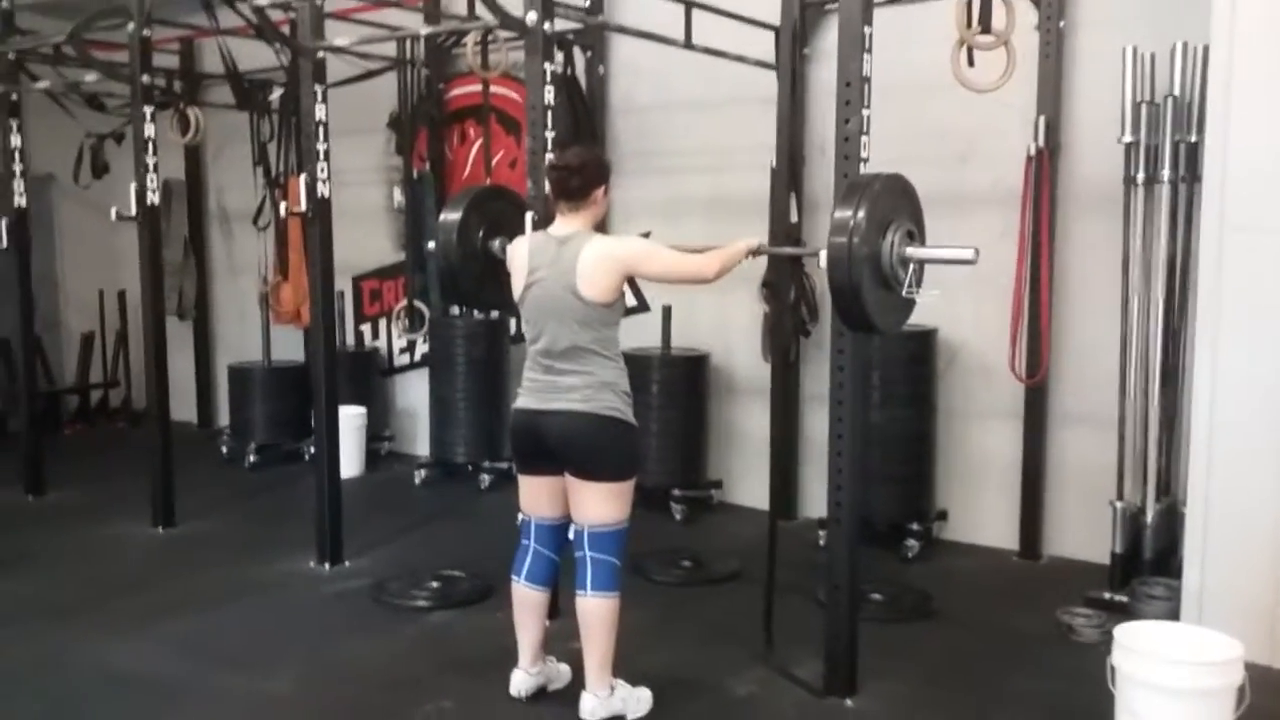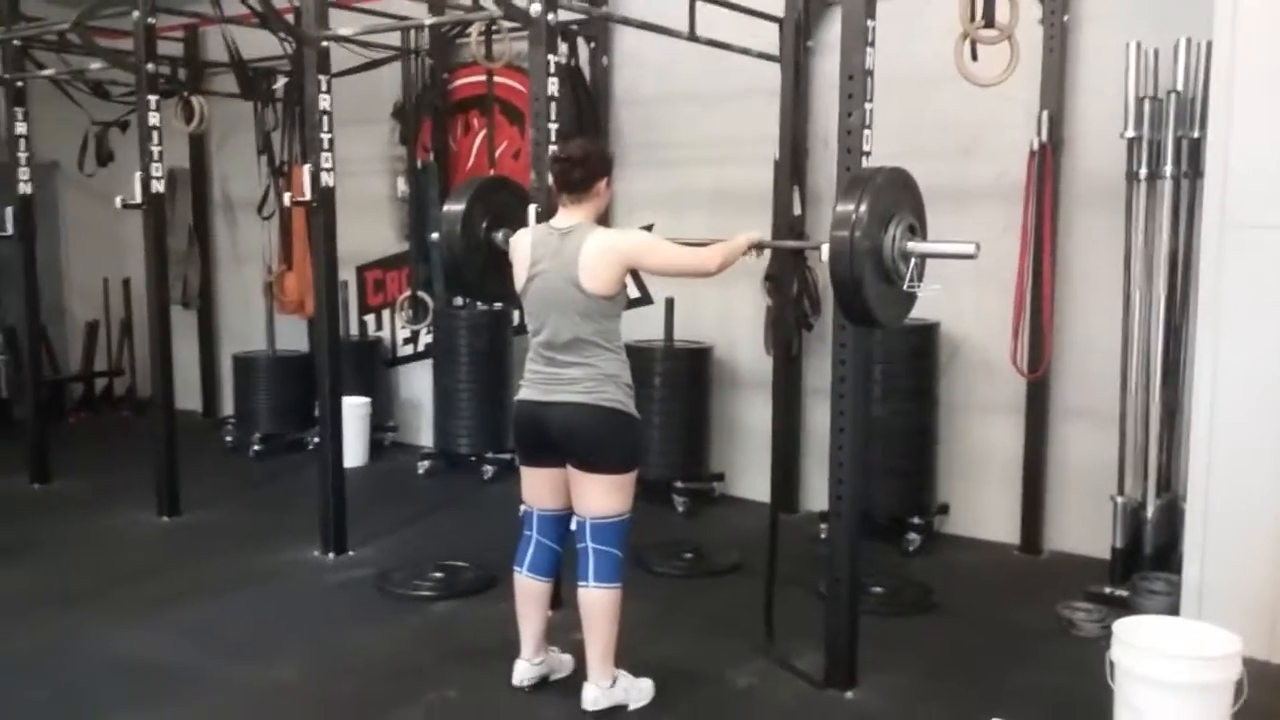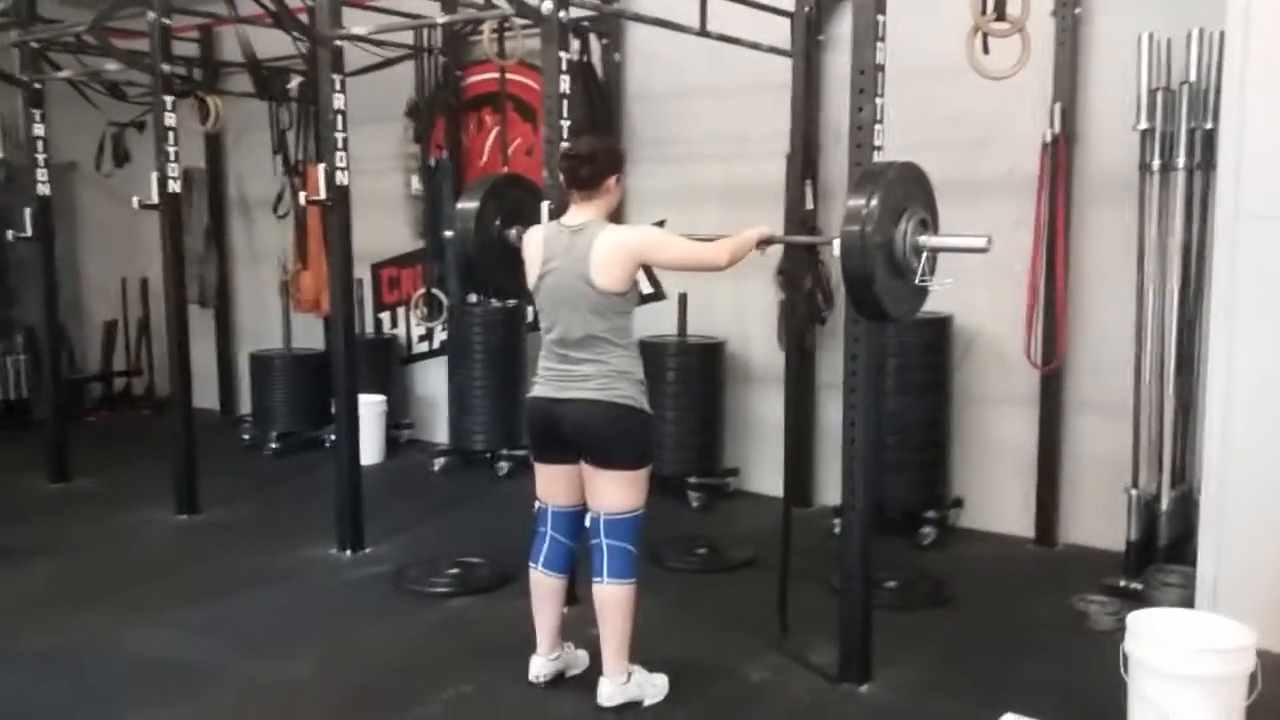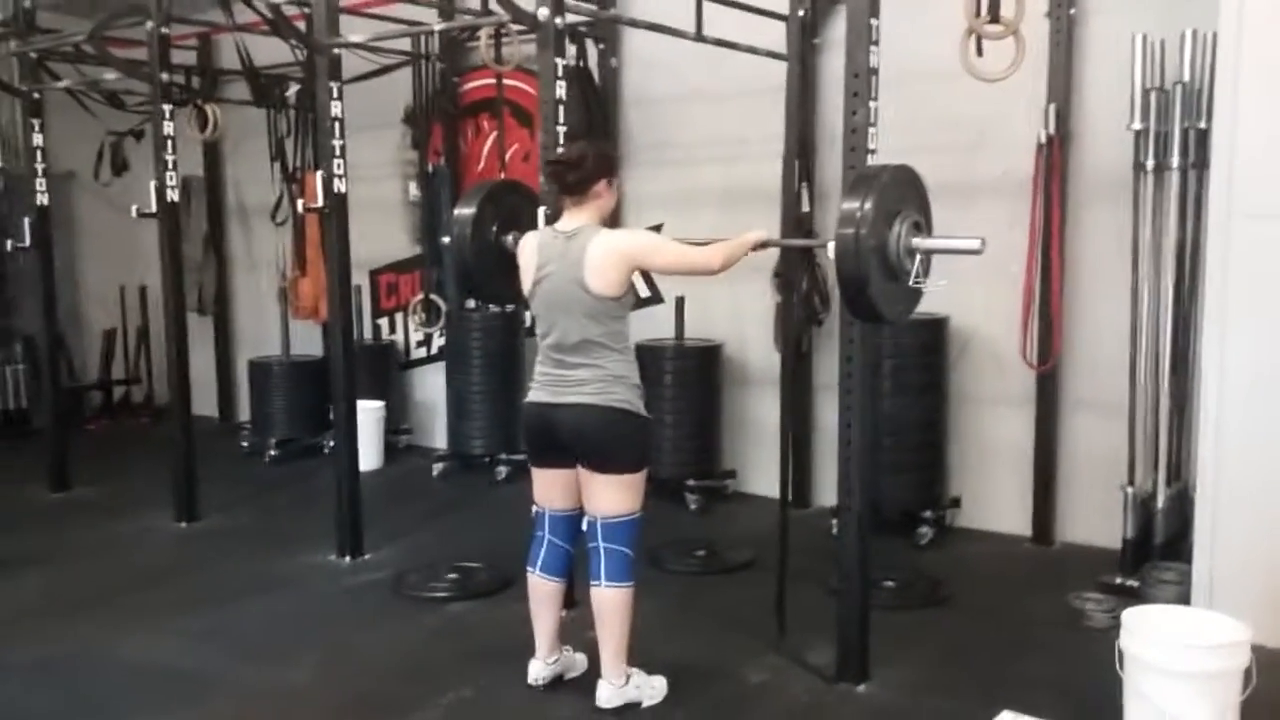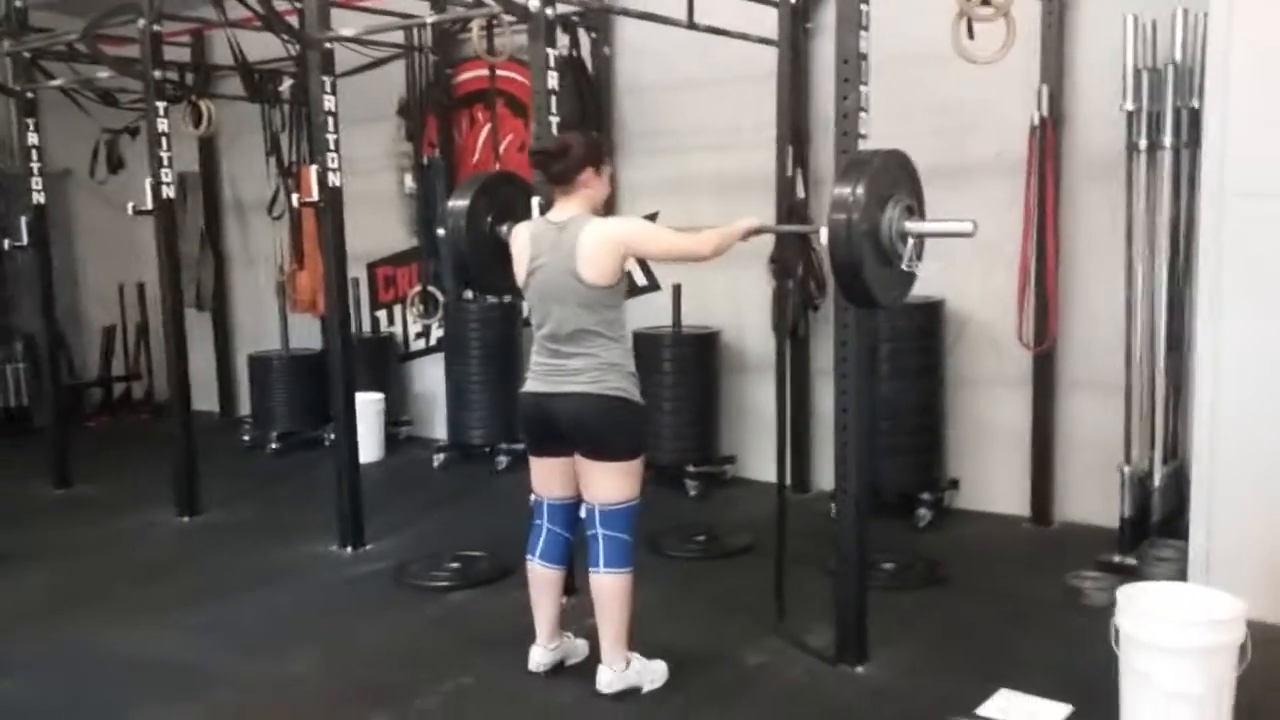
dt=0.1s
person 1, frame 1
left shoulder: (521, 251)
right shoulder: (612, 253)
right elbow: (704, 268)
right wrist: (744, 246)
left hip: (531, 417)
right hip: (594, 423)
left knee: (537, 543)
right knee: (598, 555)
left ankle: (528, 669)
person 1, frame 2
left shoulder: (523, 243)
right shoulder: (614, 246)
right elbow: (706, 262)
right wrist: (746, 240)
left hip: (534, 408)
right hip: (597, 415)
left knee: (539, 534)
right knee: (600, 546)
left ankle: (531, 659)
right ankle: (602, 683)
person 1, frame 3
left shoulder: (535, 241)
right shoulder: (625, 242)
right elbow: (716, 256)
right wrist: (755, 235)
left hip: (547, 405)
right hip: (610, 411)
left knee: (553, 530)
right knee: (614, 542)
left ankle: (546, 654)
right ankle: (617, 678)
person 1, frame 4
left shoulder: (530, 246)
right shoulder: (620, 246)
right elbow: (711, 260)
right wrist: (751, 239)
left hip: (544, 410)
right hip: (606, 416)
left knee: (551, 535)
right knee: (611, 546)
left ankle: (545, 658)
right ankle: (616, 680)
person 1, frame 5
left shoulder: (522, 237)
right shoulder: (611, 234)
right elbow: (701, 247)
right wrist: (743, 226)
left hip: (541, 400)
right hip: (603, 404)
left knee: (550, 522)
right knee: (610, 532)
left ankle: (546, 645)
right ankle: (616, 666)
